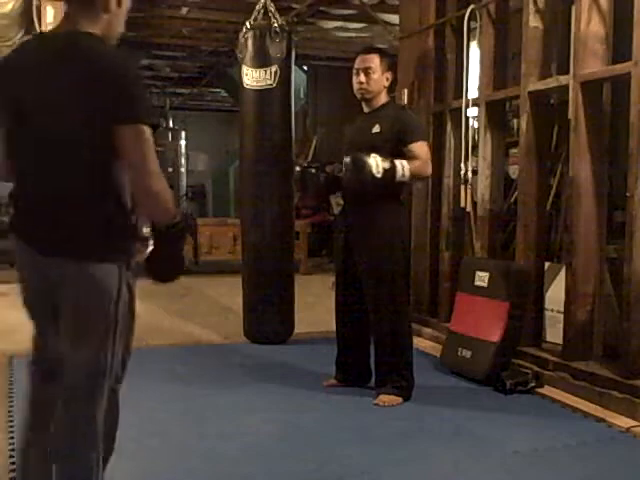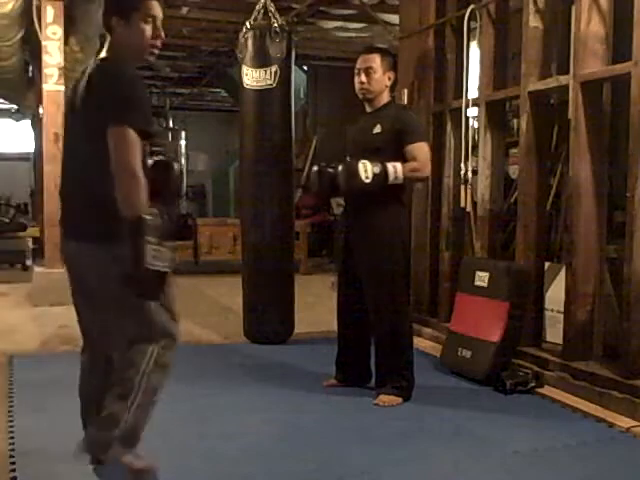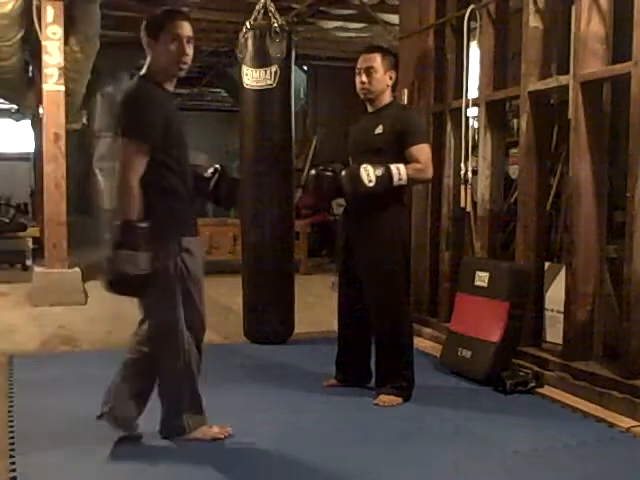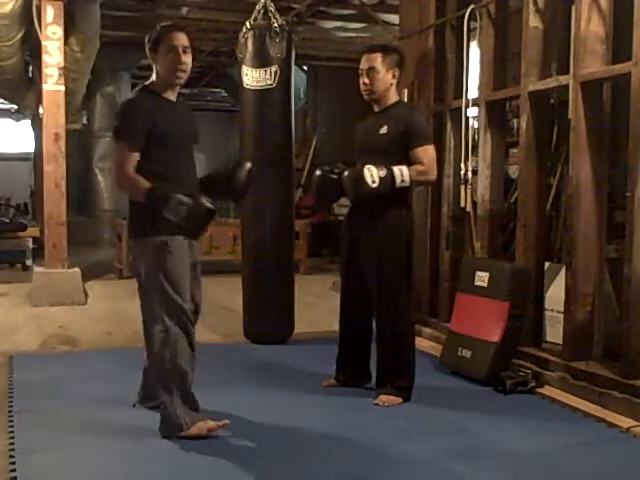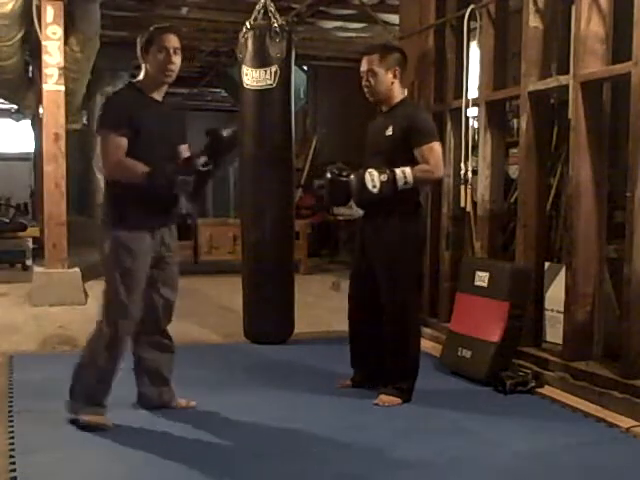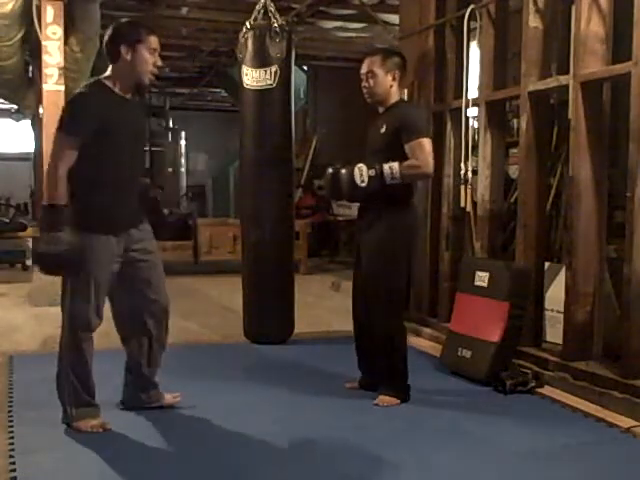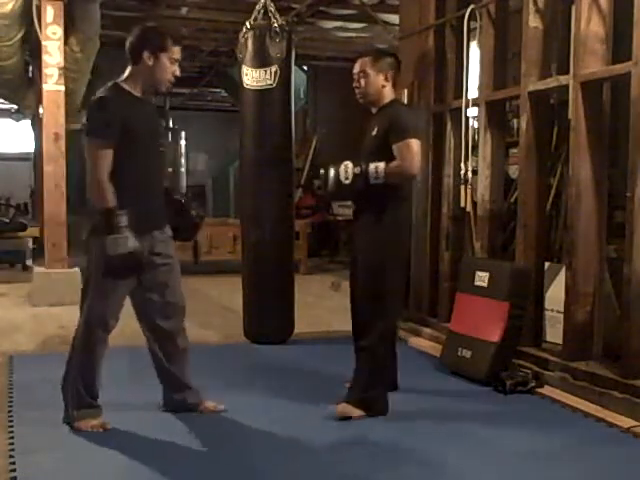
dt=0.5s
person 1, frame 1
right shoulder: (114, 70)
right elbow: (144, 179)
right wrist: (171, 229)
right hip: (95, 250)
left knee: (50, 365)
right knee: (91, 382)
person 1, frame 2
left shoulder: (90, 79)
right shoulder: (125, 83)
right elbow: (126, 168)
left wrist: (147, 182)
right wrist: (141, 239)
left hip: (80, 234)
right hip: (112, 239)
left knee: (100, 342)
right knee: (152, 334)
left ankle: (102, 438)
right ankle: (114, 440)
person 1, frame 3
left shoulder: (157, 97)
right shoulder: (145, 100)
right elbow: (129, 178)
left hip: (164, 233)
right hip: (169, 236)
left knee: (159, 326)
right knee: (183, 328)
left ankle: (121, 407)
right ankle: (183, 420)
person 1, frame 4
left shoulder: (184, 113)
right shoulder: (138, 109)
right elbow: (123, 175)
right wrist: (167, 203)
left hip: (181, 228)
right hip: (155, 231)
left knee: (183, 312)
right knee: (173, 318)
left ankle: (154, 391)
right ankle: (180, 414)
person 1, frame 5
left shoulder: (173, 115)
right shoulder: (121, 103)
left elbow: (181, 167)
right elbow: (112, 164)
left wrist: (200, 165)
right wrist: (160, 176)
left hip: (163, 224)
right hip: (128, 225)
left knee: (159, 312)
right knee: (121, 315)
left ankle: (156, 390)
right ankle: (86, 400)
person 1, frame 6
left shoulder: (135, 107)
right shoulder: (87, 102)
right elbow: (58, 169)
right wrist: (54, 224)
left hip: (134, 228)
right hip: (92, 232)
left knee: (153, 308)
right knee: (82, 321)
left ankle: (141, 388)
right ankle: (80, 407)
person 1, frame 7
left shoulder: (147, 108)
right shoulder: (109, 105)
right elbow: (99, 176)
right wrist: (114, 228)
left hip: (156, 231)
right hip: (121, 232)
left knee: (169, 314)
right knee: (98, 321)
left ankle: (182, 395)
right ankle: (80, 407)
person 2, frame 1
left shoulder: (401, 118)
right shoulder: (354, 126)
left elbow: (424, 166)
left wrist: (386, 168)
left hip: (384, 219)
right hip: (352, 218)
left knee: (388, 303)
right knee: (349, 300)
left ankle: (396, 382)
right ankle: (351, 370)
person 2, frame 2
left shoulder: (402, 119)
right shoulder: (356, 126)
left elbow: (423, 168)
left wrist: (379, 172)
right wrist: (335, 180)
left hip: (386, 221)
right hip: (354, 219)
left knee: (389, 303)
right knee: (351, 301)
left ankle: (396, 383)
right ankle: (351, 371)
person 2, frame 3
left shoulder: (404, 119)
right shoulder: (358, 126)
left elbow: (424, 170)
left wrist: (383, 174)
right wrist: (335, 182)
left hip: (387, 221)
right hip: (355, 219)
left knee: (389, 303)
right knee: (351, 300)
left ankle: (397, 383)
right ankle: (351, 371)
person 2, frame 4
left shoulder: (410, 119)
right shoulder: (364, 124)
left elbow: (428, 171)
left wrist: (386, 175)
right wrist: (339, 181)
left hip: (391, 222)
right hip: (359, 220)
left knee: (391, 304)
right knee: (353, 301)
left ankle: (397, 383)
right ankle: (351, 371)
person 2, frame 5
left shoulder: (414, 117)
right shoulder: (376, 122)
left elbow: (434, 170)
left wrist: (388, 179)
right wrist: (353, 183)
left hip: (401, 223)
right hip: (373, 222)
left knee: (400, 305)
right knee: (361, 300)
left ankle: (399, 384)
right ankle: (367, 372)
person 2, frame 6
left shoulder: (409, 116)
right shoulder: (378, 122)
left elbow: (424, 166)
left wrist: (376, 174)
right wrist: (352, 181)
left hip: (393, 219)
right hip: (370, 217)
left knee: (385, 302)
right knee: (365, 301)
left ankle: (395, 384)
right ankle: (372, 375)
person 2, frame 7
left shoulder: (400, 116)
right shoulder: (375, 120)
left elbow: (410, 166)
left wrist: (362, 172)
right wrist: (351, 176)
left hip: (388, 220)
right hip: (368, 218)
left knee: (378, 305)
right knee: (364, 302)
left ankle: (368, 395)
right ankle: (381, 376)
